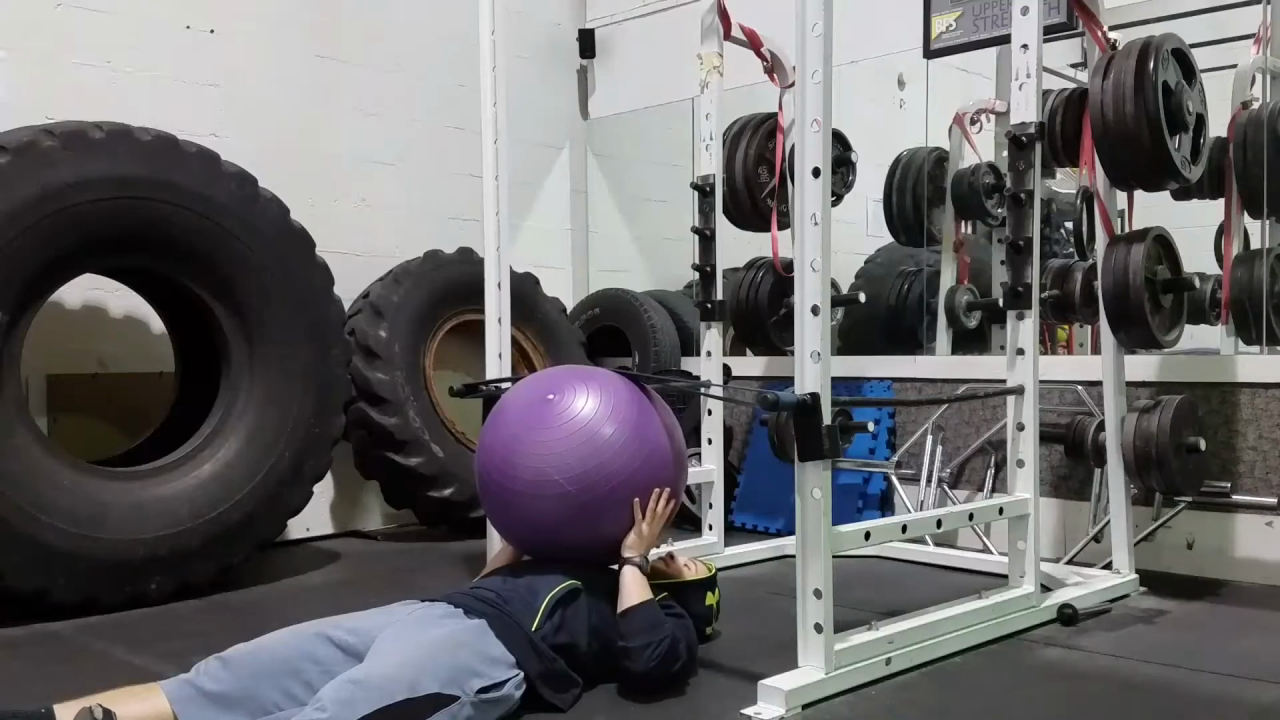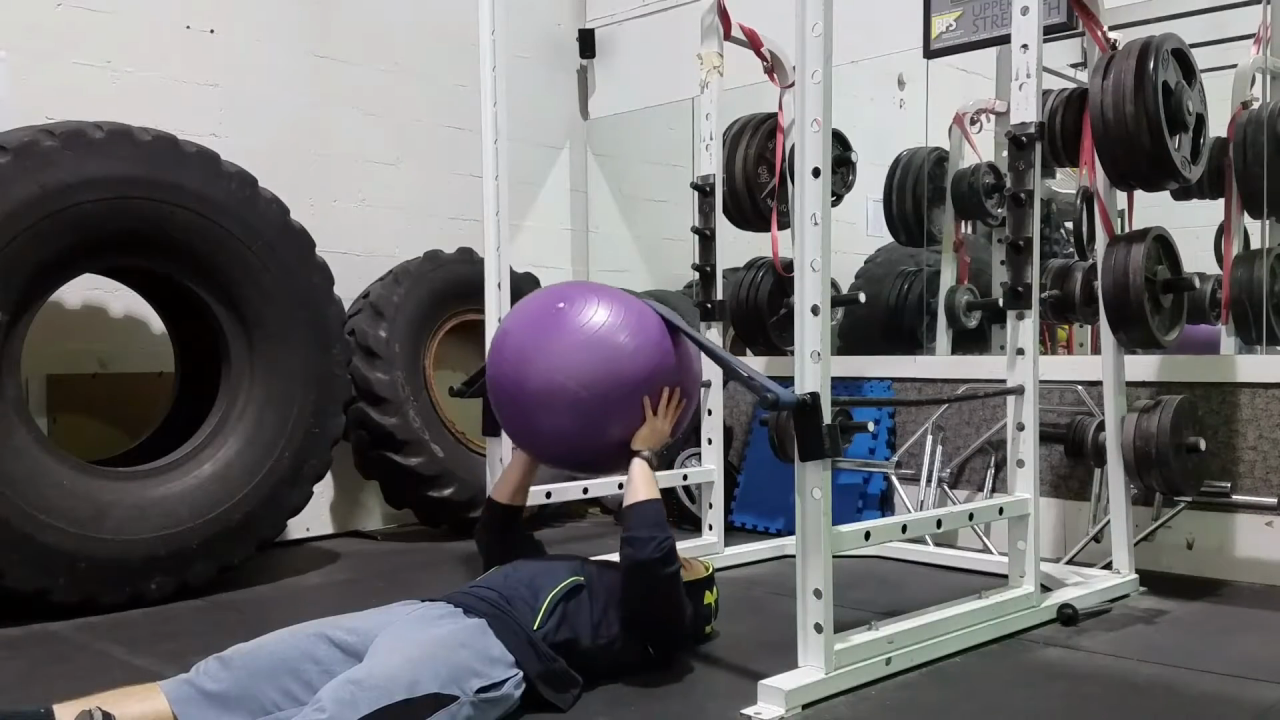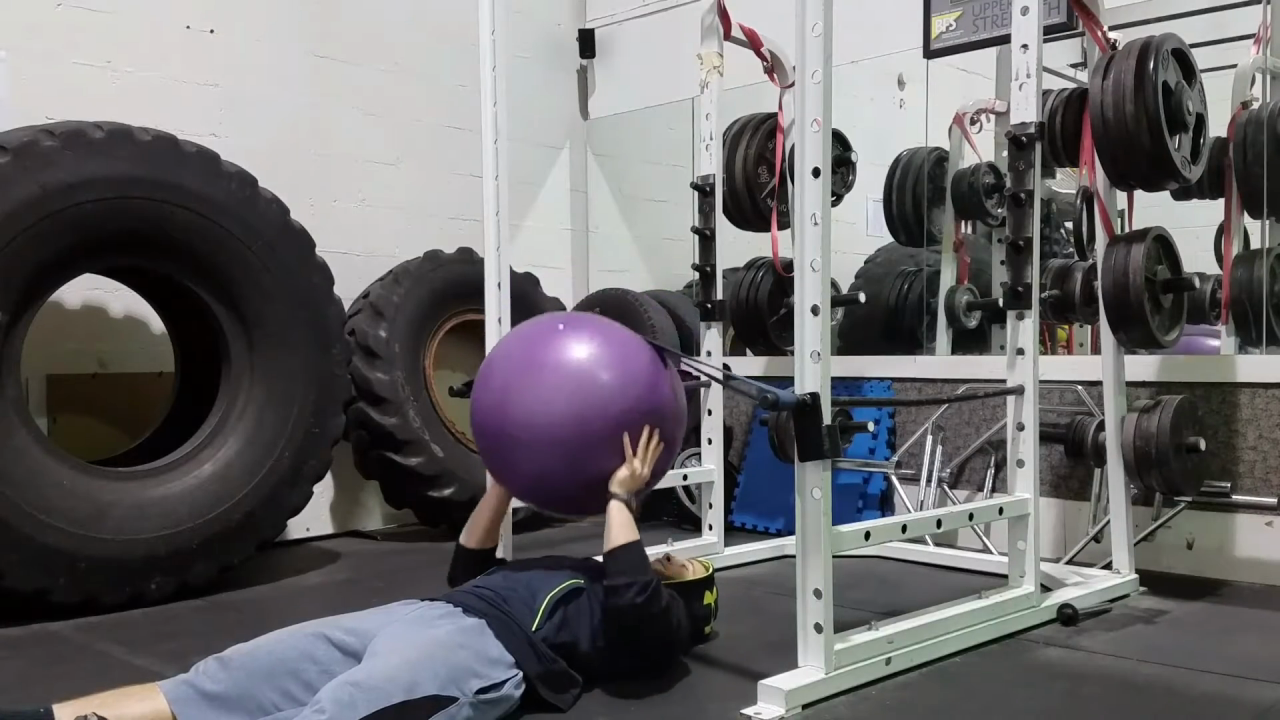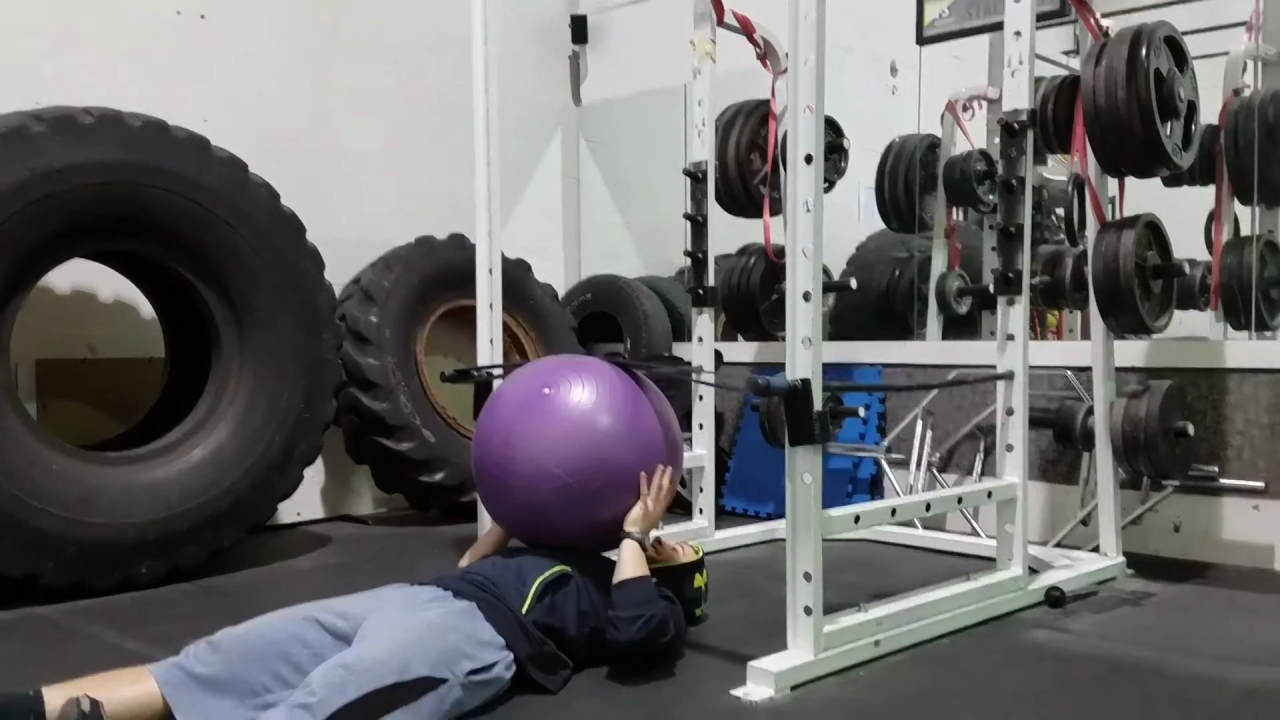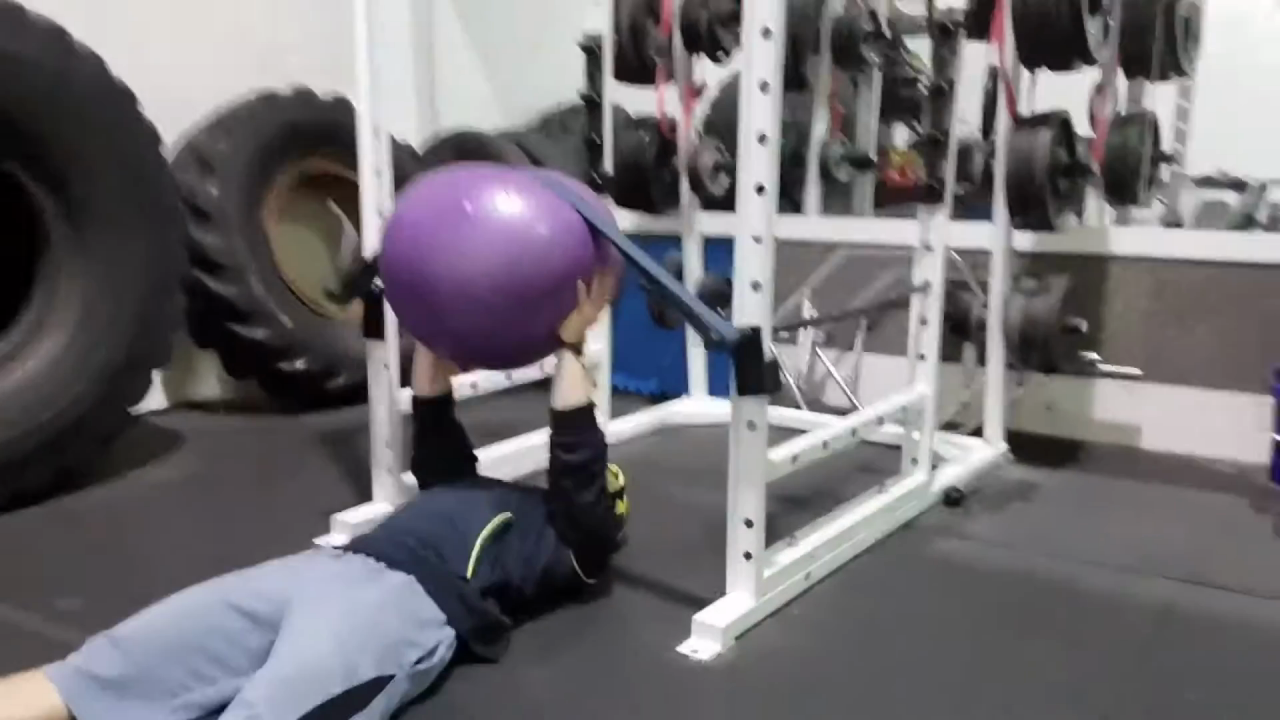
dt=1s
person 1, frame 1
left shoulder: (672, 629)
right shoulder: (591, 579)
left elbow: (644, 660)
left wrist: (635, 555)
left hip: (492, 653)
right hip: (426, 613)
person 1, frame 2
left shoulder: (660, 623)
right shoulder: (580, 578)
left elbow: (650, 555)
right elbow: (495, 532)
left wrist: (641, 455)
left hip: (489, 651)
right hip: (422, 614)
person 1, frame 3
left shoulder: (661, 626)
right shoulder: (577, 576)
left elbow: (632, 595)
right elbow: (467, 565)
left wrist: (621, 495)
left hip: (488, 650)
right hip: (417, 613)
person 1, frame 4
left shoulder: (660, 617)
right shoulder: (586, 569)
left elbow: (630, 637)
left wrist: (632, 535)
left hip: (478, 634)
right hip: (413, 597)
person 1, frame 5
left shoulder: (577, 540)
right shoulder: (486, 494)
left elbow: (578, 456)
right elbow: (433, 430)
left wrist: (570, 346)
left hip: (410, 600)
right hip: (325, 566)
right knee: (103, 666)
